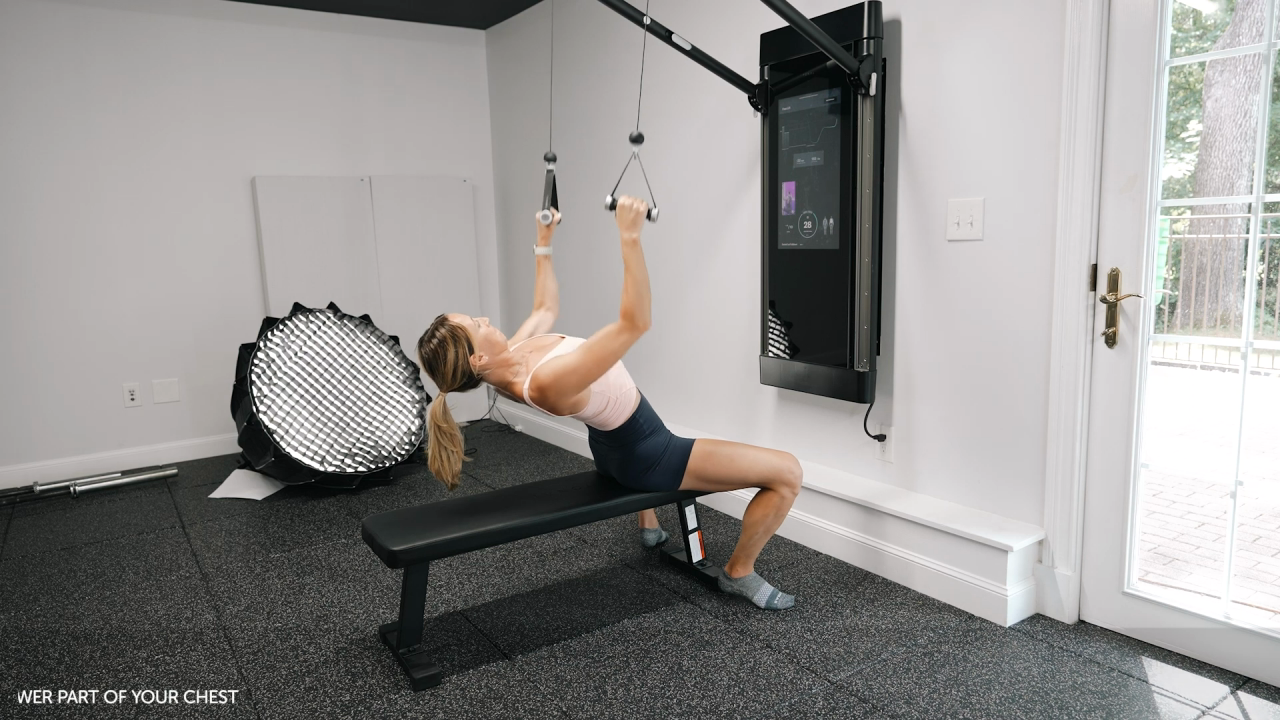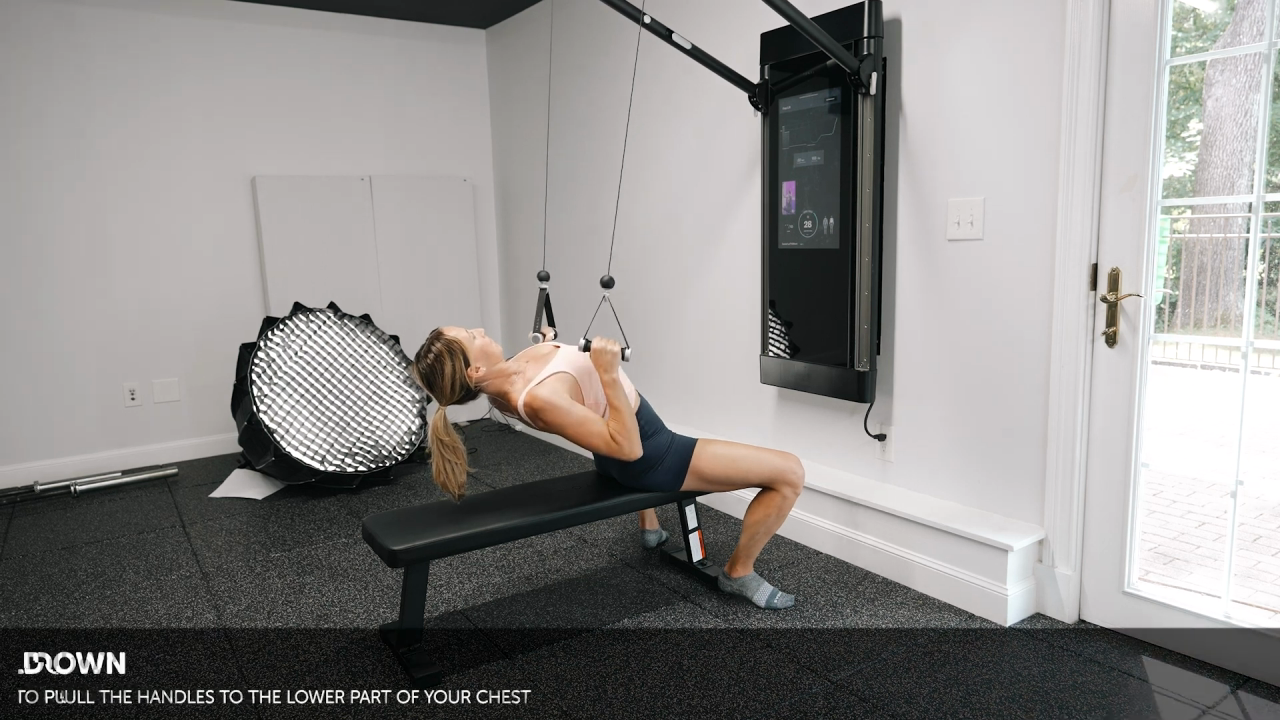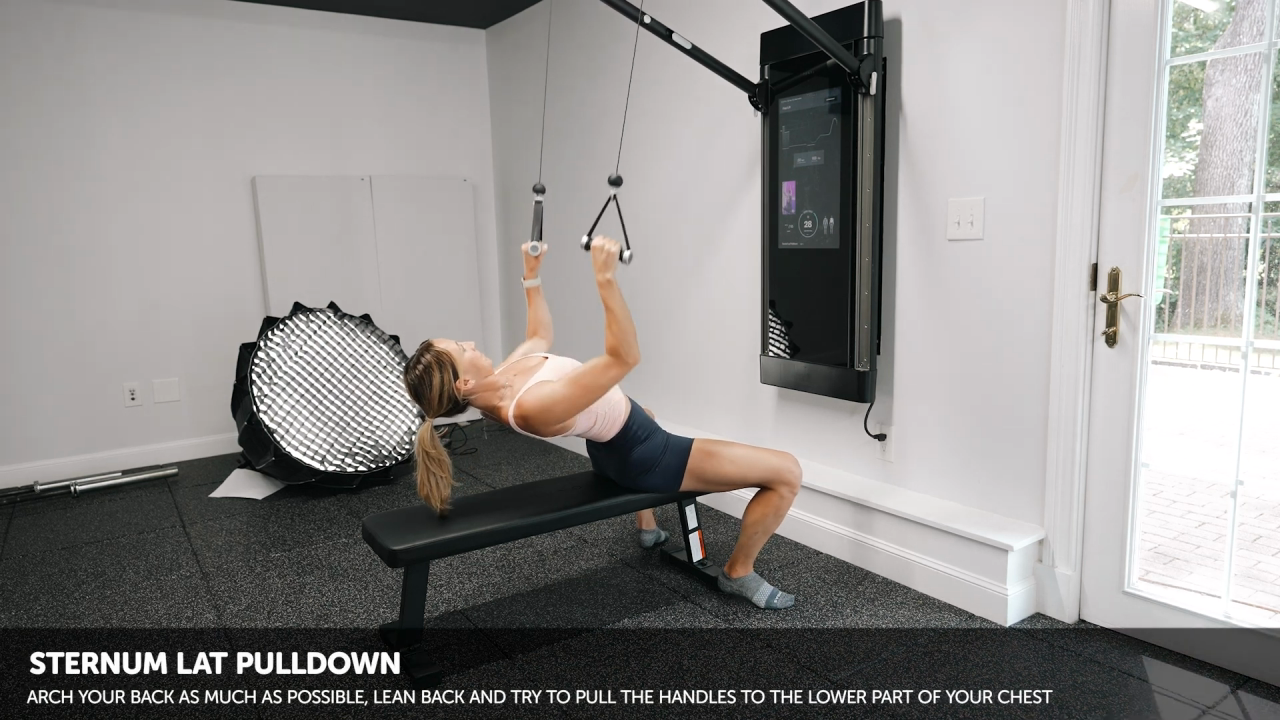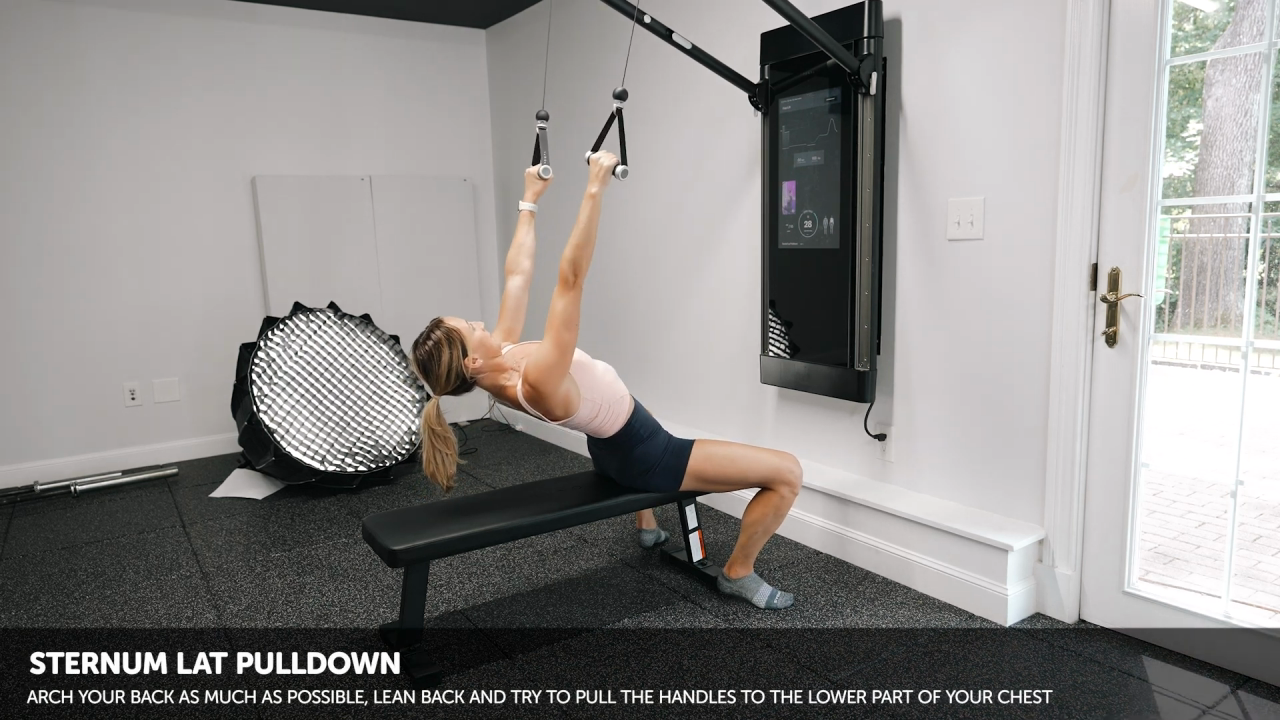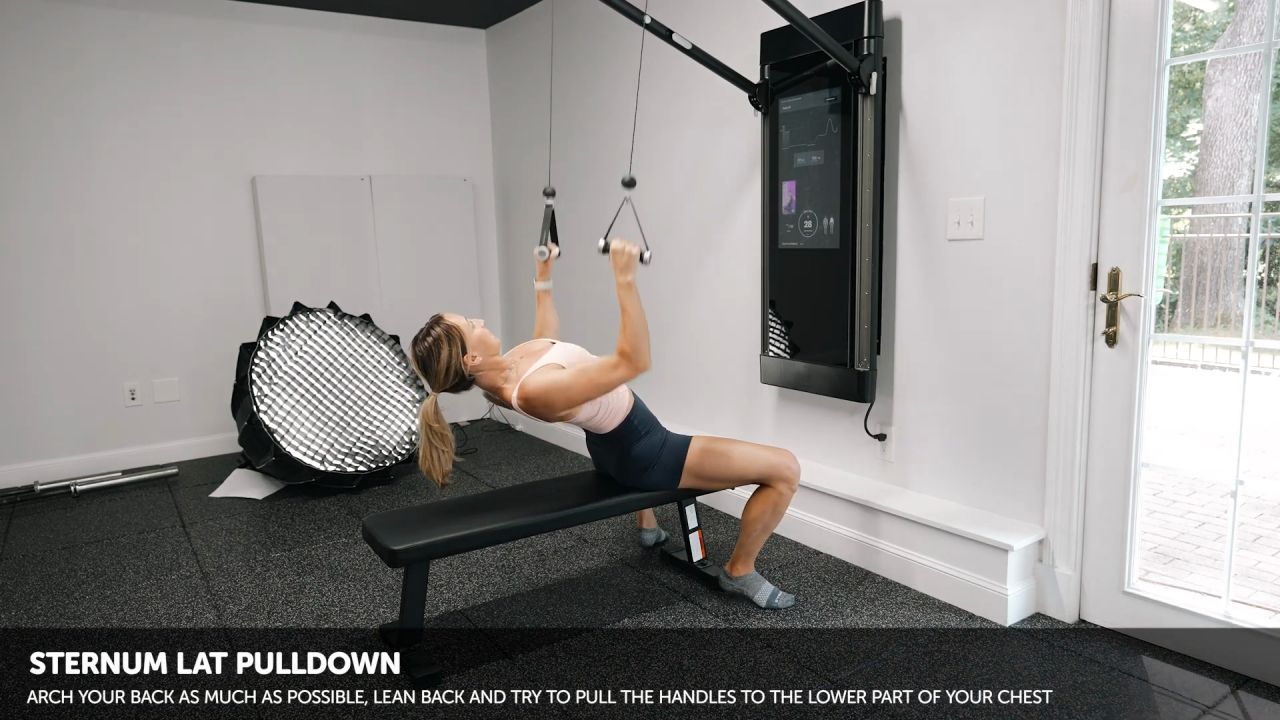
dt=1s
person 1, frame 1
left shoulder: (509, 362)
right shoulder: (547, 382)
left elbow: (545, 312)
right elbow: (635, 325)
left wrist: (544, 244)
right wrist: (629, 237)
left hip: (617, 446)
right hip: (645, 455)
right knee: (787, 473)
left ankle: (649, 524)
right ankle: (739, 574)
person 1, frame 2
left shoulder: (505, 381)
right shoulder: (538, 398)
right elbow: (629, 447)
left wrist: (542, 347)
right wrist: (607, 373)
left hip: (614, 452)
right hip: (649, 454)
right knee: (790, 472)
left ankle: (650, 527)
right ankle: (738, 573)
person 1, frame 3
left shoulder: (496, 385)
right shoulder: (530, 408)
left elbow: (540, 339)
right elbow: (624, 357)
left wrist: (531, 275)
right wrist: (605, 277)
left hip: (617, 447)
right hip: (642, 458)
left knee: (645, 408)
right knee: (786, 471)
left ankle: (647, 527)
right ankle: (738, 574)
person 1, frame 4
left shoulder: (503, 359)
right shoulder: (536, 382)
left elbow: (518, 272)
right elbow: (570, 279)
left wrist: (530, 199)
right wrist: (594, 190)
left hip: (616, 450)
right hip: (644, 457)
right knee: (788, 472)
left ankle: (647, 525)
right ankle: (738, 574)
person 1, frame 5
left shoulder: (502, 370)
right shoulder: (533, 389)
left elbow: (546, 341)
right elbow: (635, 362)
left wrist: (543, 279)
right wrist: (625, 280)
left hip: (615, 444)
right hip: (643, 453)
right knee: (784, 468)
left ankle: (647, 524)
right ankle: (739, 572)
